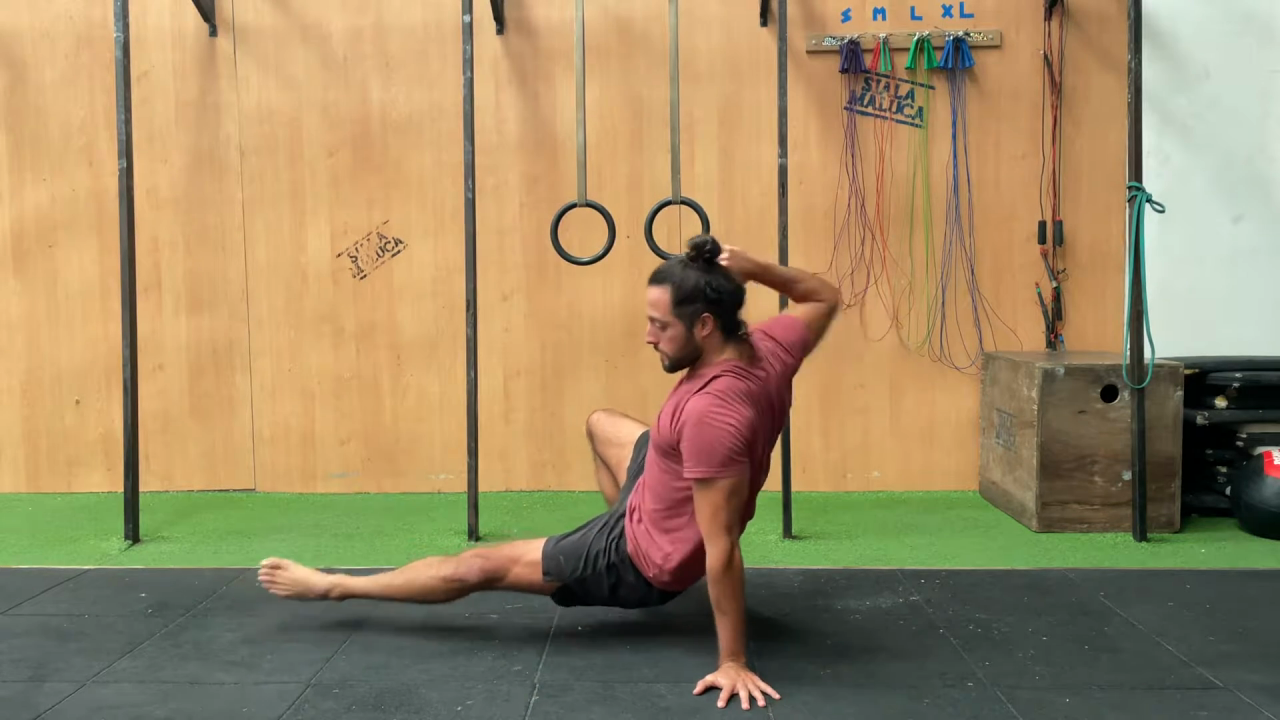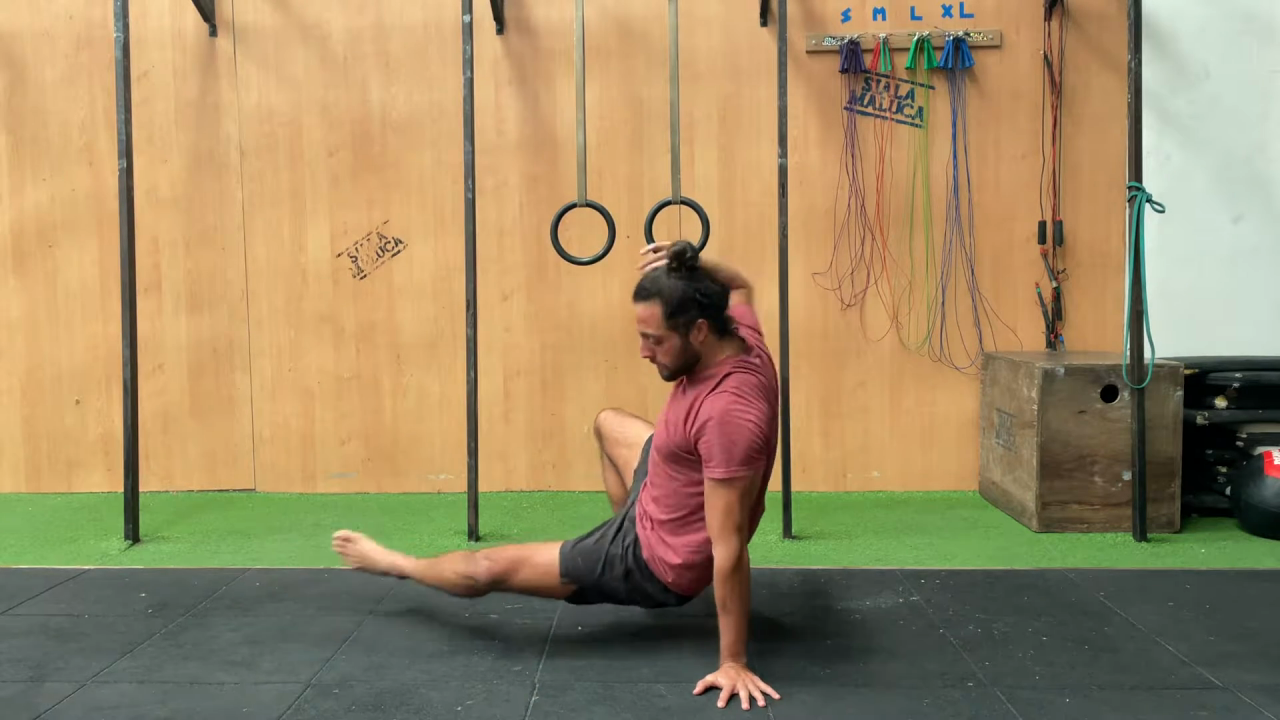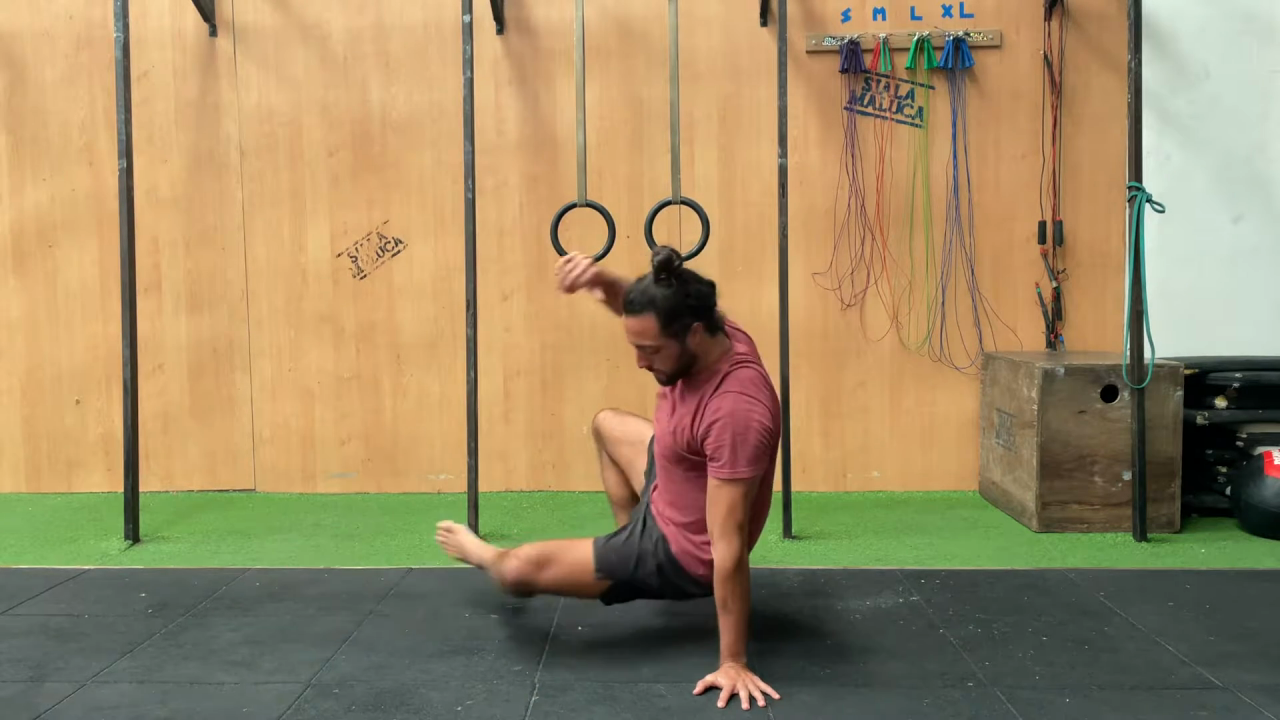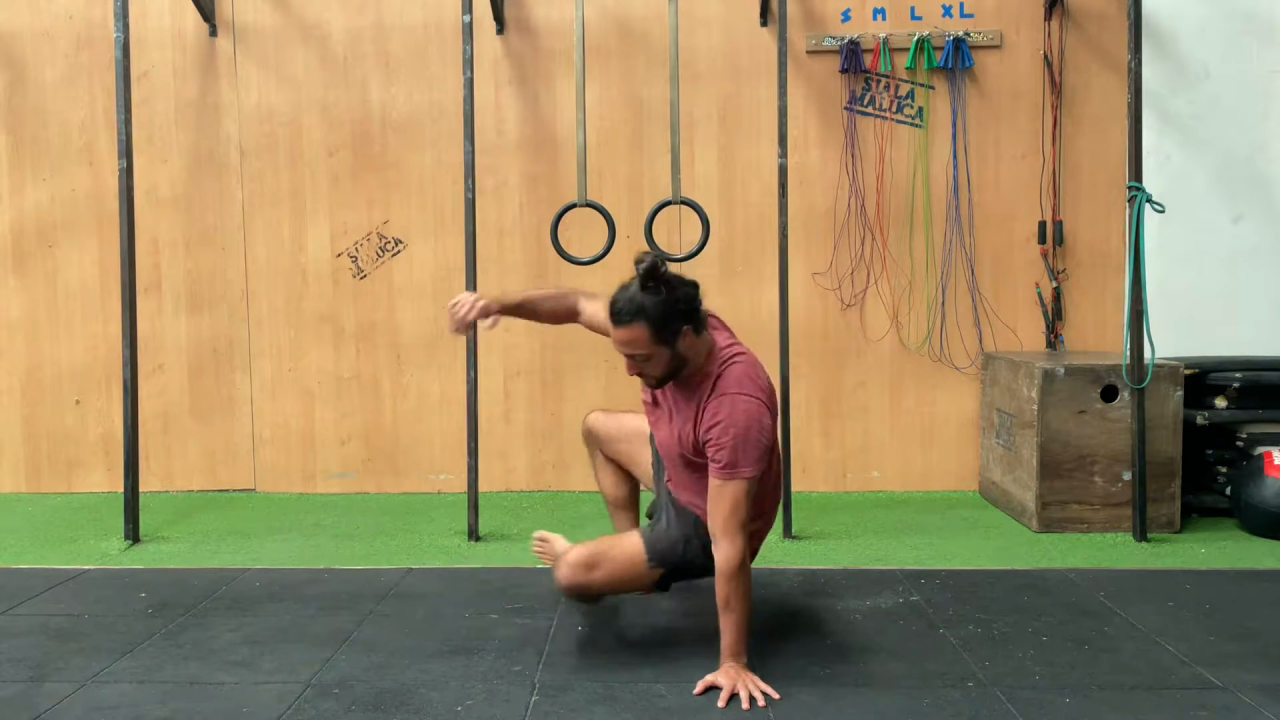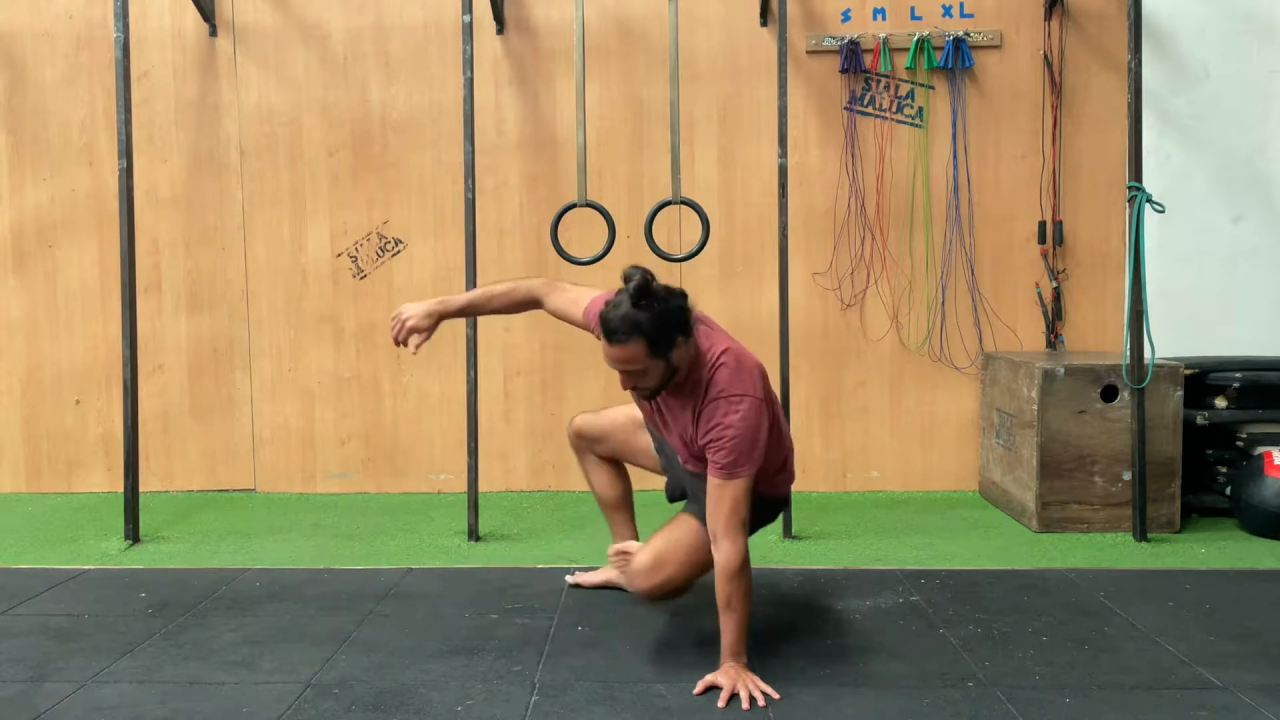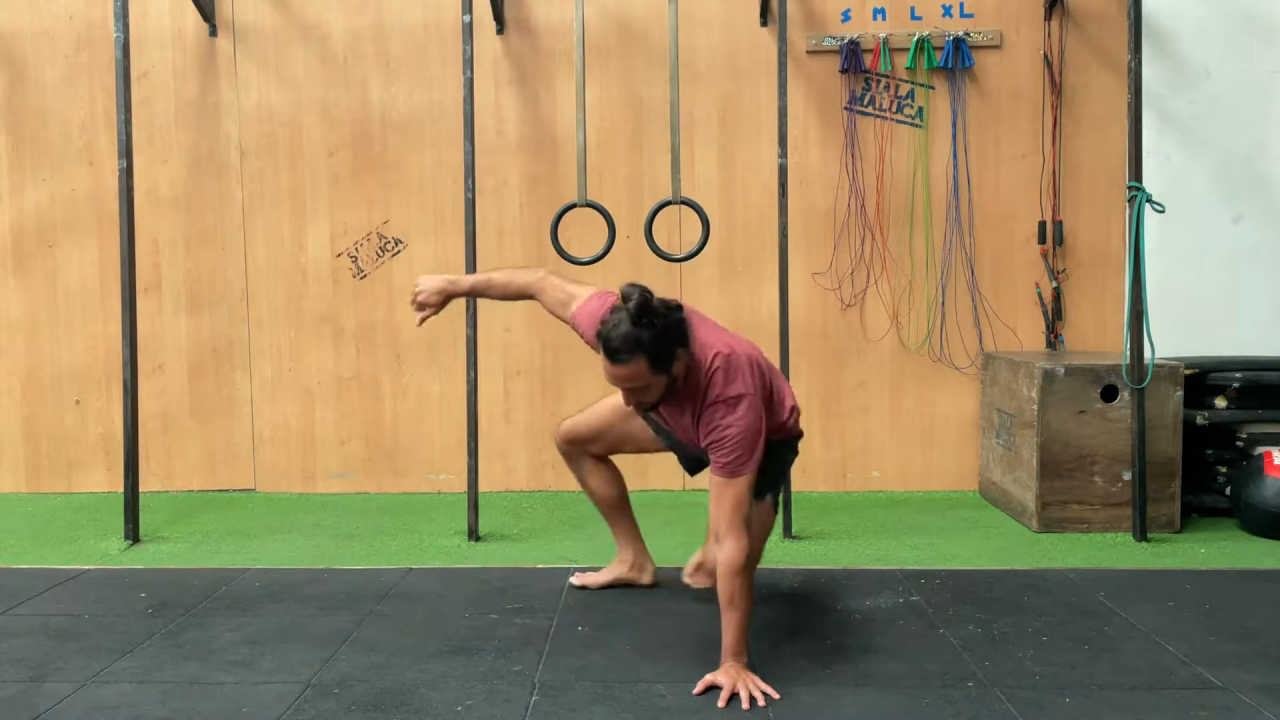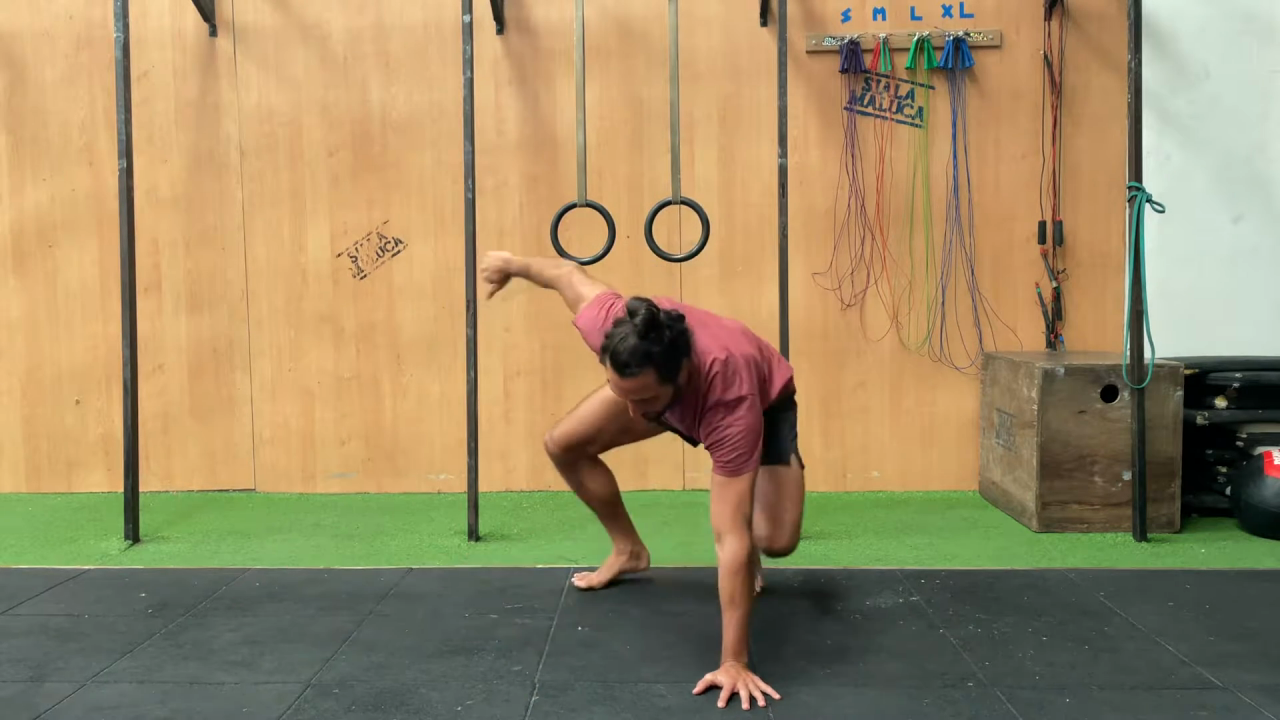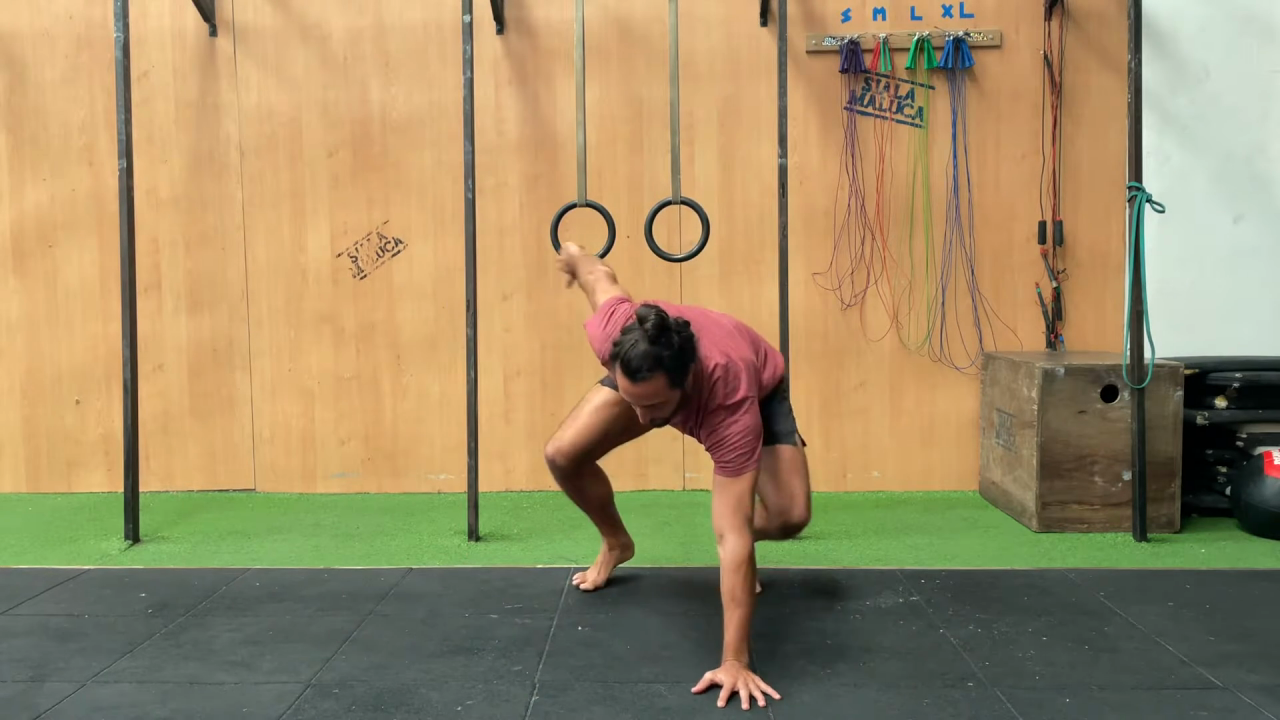
dt=0.1s
person 1, frame 1
left shoulder: (714, 413)
right shoulder: (770, 349)
left elbow: (721, 552)
right elbow: (824, 297)
left wrist: (732, 664)
right wrist: (756, 267)
left hip: (649, 557)
right hip: (658, 494)
left knee: (480, 566)
right knee: (602, 424)
left ankle: (332, 586)
person 1, frame 2
left shoulder: (729, 413)
right shoulder: (739, 335)
left elbow: (726, 550)
right elbow: (737, 286)
left wrist: (733, 662)
right wrist: (689, 266)
left hip: (661, 562)
right hip: (664, 498)
left knee: (490, 566)
right knee: (611, 422)
left ankle: (394, 564)
right ankle: (593, 560)
person 1, frame 3
left shoulder: (735, 410)
right shoulder: (700, 333)
left elbow: (728, 550)
right elbow: (635, 307)
left wrist: (734, 663)
right wrist: (602, 279)
left hip: (687, 552)
right hip: (670, 498)
left knee: (527, 567)
right knee: (606, 423)
left ankle: (489, 557)
right ankle: (629, 543)
person 1, frame 4
left shoulder: (735, 405)
right shoulder: (660, 315)
left elbow: (729, 543)
right elbow: (573, 305)
left wrist: (735, 663)
right wrist: (499, 300)
left hip: (700, 514)
right hip: (683, 470)
left knee: (573, 576)
right knee: (596, 428)
right ankle: (630, 551)
person 1, frame 5
left shoulder: (731, 407)
right shoulder: (641, 320)
left elbow: (729, 545)
right elbow: (545, 290)
left wrist: (733, 663)
right wrist: (441, 307)
left hip: (754, 488)
right hip: (689, 445)
left knee: (650, 578)
right knee: (583, 432)
left ankle: (634, 567)
right ankle: (623, 556)
person 1, frame 6
left shoulder: (736, 410)
right shoulder: (613, 321)
left elbow: (732, 542)
right elbow: (542, 282)
left wrist: (734, 662)
right wrist: (454, 284)
left hip: (762, 436)
left knee: (726, 553)
right knee: (571, 438)
left ankle: (705, 566)
right ankle: (634, 559)
person 1, frame 7
left shoulder: (730, 406)
right shoulder: (609, 325)
left elbow: (730, 540)
right elbow: (569, 274)
left wrist: (734, 662)
right wrist: (509, 261)
left hip: (763, 399)
right hip: (689, 387)
left knee: (776, 540)
right knee: (561, 445)
right ankle: (628, 551)
person 1, frame 8
left shoulder: (733, 406)
right shoulder: (611, 334)
left elbow: (733, 540)
right elbow: (598, 273)
left wrist: (734, 661)
right wrist: (573, 257)
left hip: (757, 382)
left knee: (790, 516)
right knee: (561, 456)
right ankle: (616, 544)
